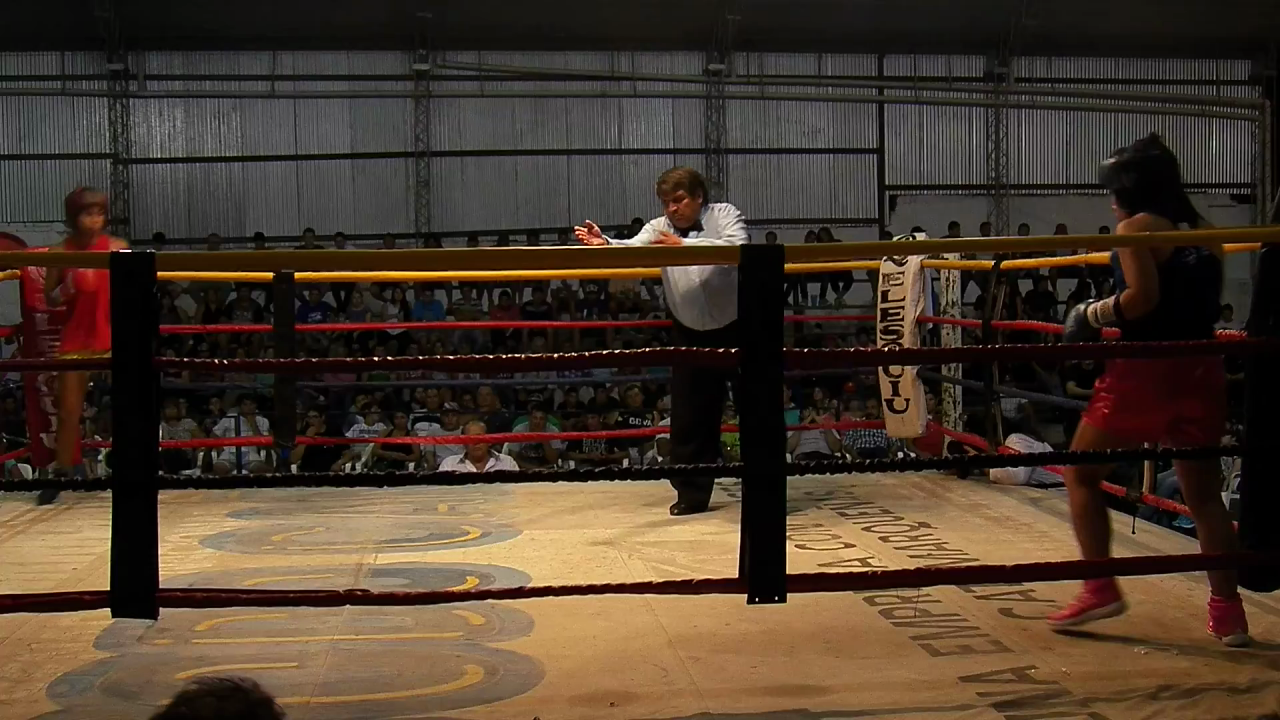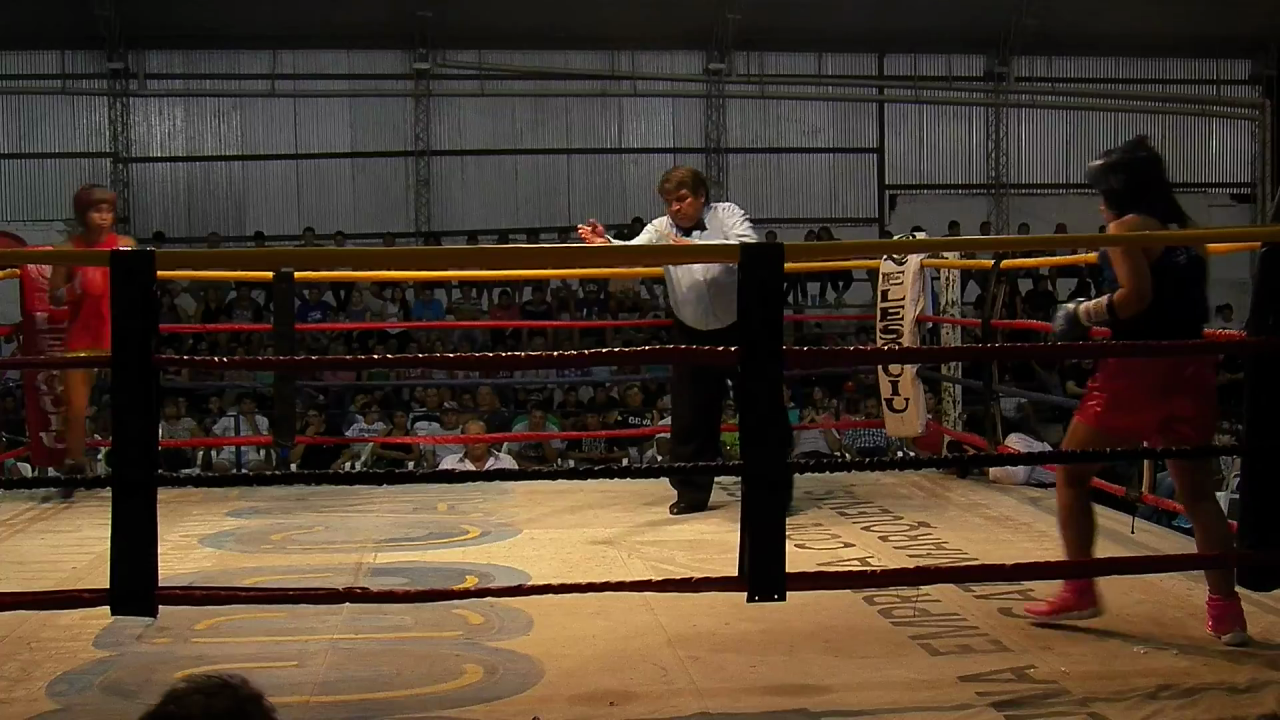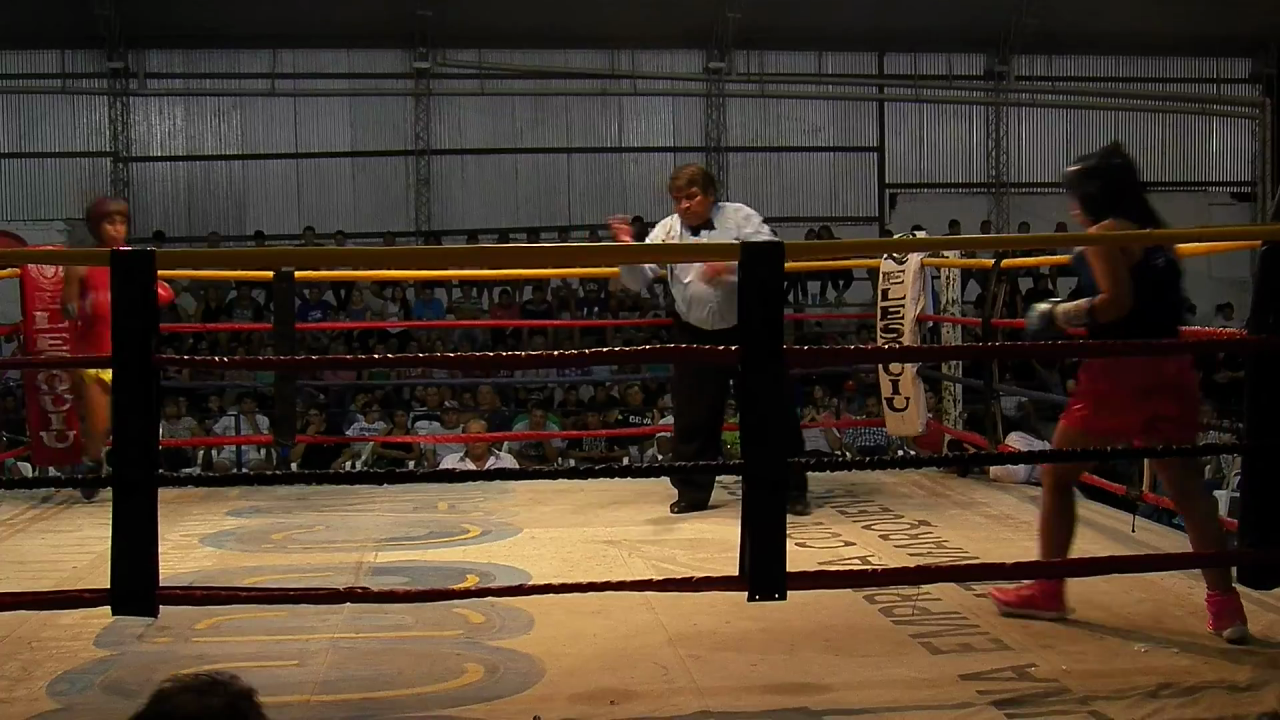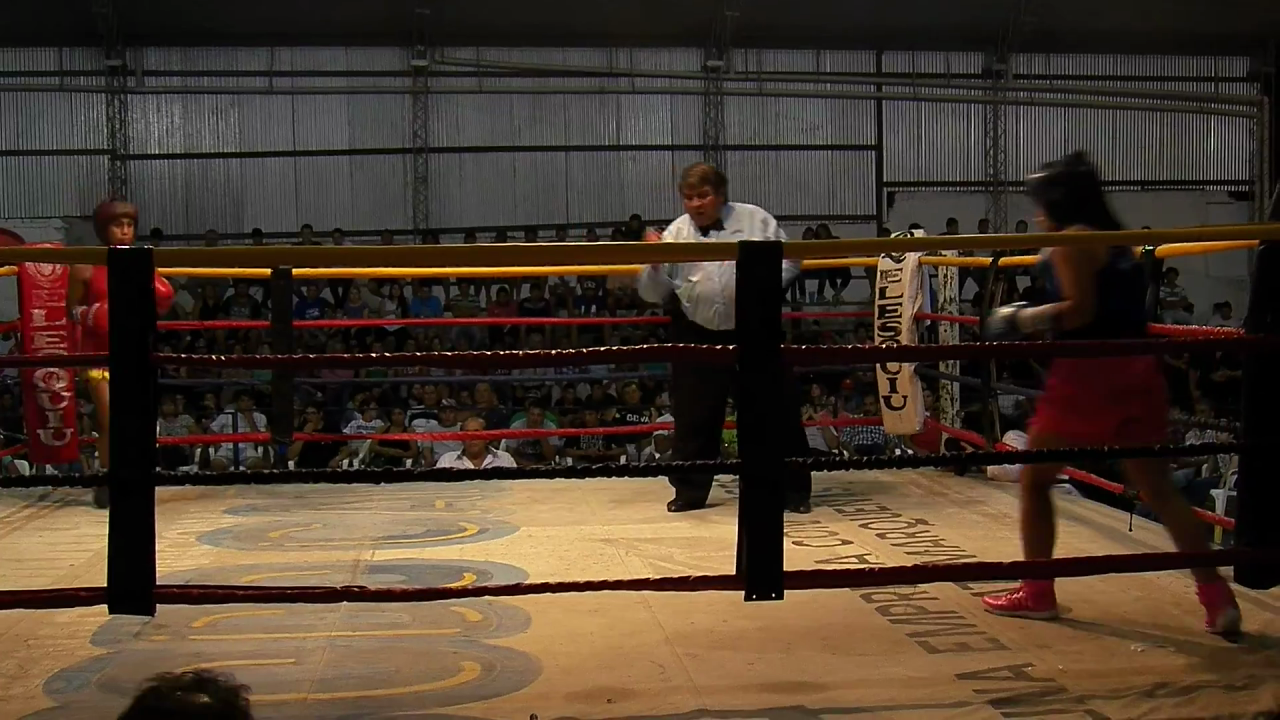
dt=0.1s
person 1, frame 1
left shoulder: (1136, 228)
right shoulder: (1201, 232)
left elbow: (1142, 297)
right elbow: (1207, 306)
left wrist: (1093, 315)
left hip: (1145, 368)
right hip: (1199, 366)
left knee: (1081, 475)
right knee: (1204, 494)
left ankle: (1100, 590)
right ankle: (1227, 610)
person 1, frame 2
left shoulder: (1126, 229)
right shoulder: (1186, 233)
left elbow: (1136, 296)
right elbow: (1193, 306)
left wrist: (1083, 313)
left hip: (1137, 367)
right hip: (1190, 365)
left knee: (1071, 473)
right knee: (1198, 493)
left ankle: (1078, 590)
right ankle: (1225, 609)
person 1, frame 3
left shoulder: (1104, 235)
right shoulder: (1158, 237)
left elbow: (1117, 301)
right elbow: (1164, 304)
left wrist: (1058, 313)
left hip: (1118, 370)
right hip: (1167, 366)
left knee: (1057, 478)
right knee: (1187, 491)
left ankle: (1046, 591)
right ankle: (1226, 607)
person 1, frame 4
left shoulder: (1068, 242)
right shoulder: (1121, 243)
left elbow: (1081, 309)
right elbow: (1122, 307)
left wrist: (1021, 319)
right wrist: (1048, 321)
left hip: (1087, 373)
right hip: (1136, 368)
left knee: (1033, 480)
right knee: (1160, 490)
left ankle: (1038, 591)
right ankle: (1216, 594)
person 2, frame 1
left shoulder: (724, 214)
right shoulder: (658, 228)
left elbow: (736, 250)
right elbow: (631, 250)
left wrist: (688, 246)
right wrist: (602, 244)
left hip: (740, 330)
right hip: (691, 334)
right knee: (692, 416)
right ankle: (693, 492)
person 2, frame 2
left shoulder: (728, 214)
right shoulder: (660, 228)
left wrist: (699, 248)
right wrist: (607, 244)
left hip: (740, 330)
right hip: (692, 335)
right knee: (691, 417)
left ankle: (777, 490)
right ankle: (692, 491)
person 2, frame 3
left shoulder: (741, 217)
right shoulder: (665, 231)
right elbow: (637, 280)
left wrist: (732, 266)
right wrist: (628, 249)
right hip: (695, 335)
right knee: (693, 417)
left ankle: (792, 490)
right ankle: (692, 491)
person 2, frame 4
left shoulder: (754, 218)
right shoulder: (676, 233)
left elbow: (790, 258)
right elbow: (654, 292)
left wrist: (766, 284)
right wrist: (654, 262)
right hip: (699, 336)
right knee: (694, 416)
left ankle: (795, 490)
right ankle: (690, 490)
person 3, frame 1
left shoulder: (118, 248)
right shoulder: (60, 252)
right elbow: (49, 298)
right wrist: (70, 287)
left hip: (113, 339)
right hip: (75, 340)
right knee: (68, 412)
right ankle: (60, 474)
person 3, frame 2
left shoulder: (125, 245)
right shoulder: (69, 249)
right elbow: (54, 296)
right wrist: (76, 288)
right hip: (80, 338)
right knee: (75, 411)
right ankle: (74, 466)
person 3, frame 3
right shoulder: (80, 266)
left elbow: (154, 303)
right elbow: (67, 308)
left wrist: (160, 297)
right wrist: (88, 307)
right hip: (93, 353)
right knee: (97, 425)
right ankle: (92, 463)
person 3, frame 4
right shoulder: (85, 267)
left elbow: (160, 308)
right elbow: (72, 310)
left wrist: (161, 297)
right wrist: (90, 315)
right hip: (99, 354)
right knee: (108, 420)
right ankle: (106, 475)
